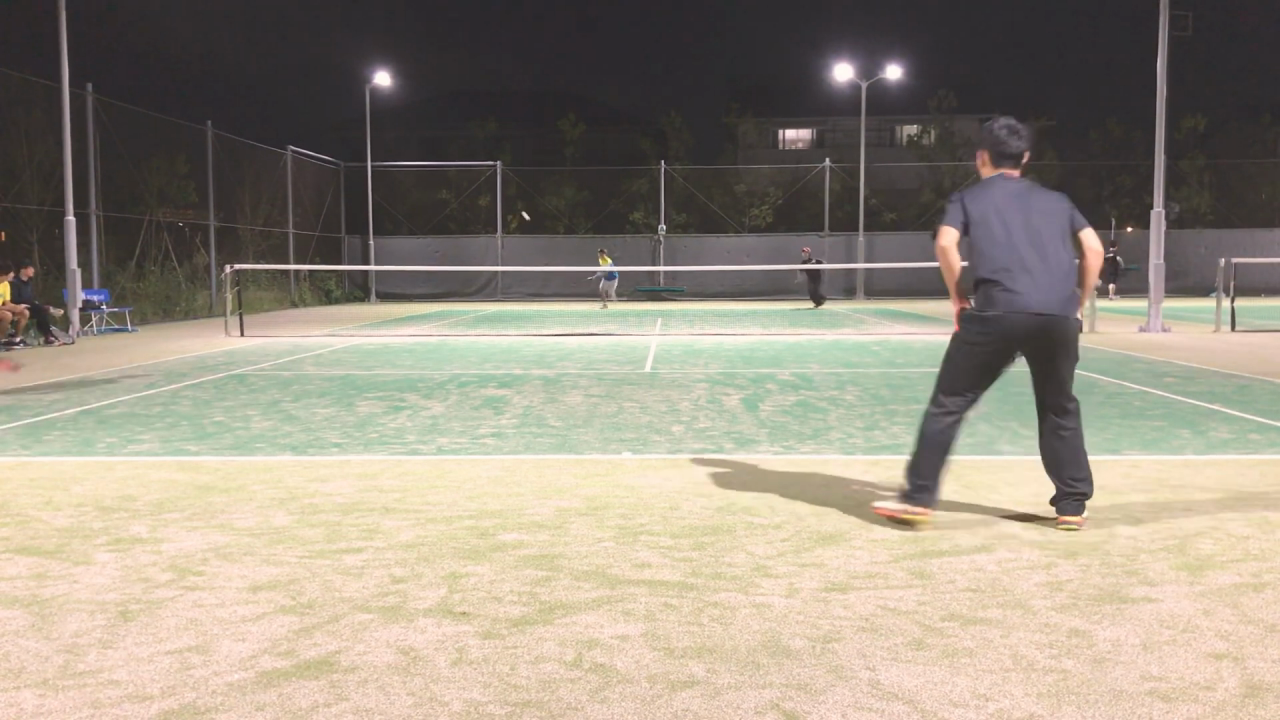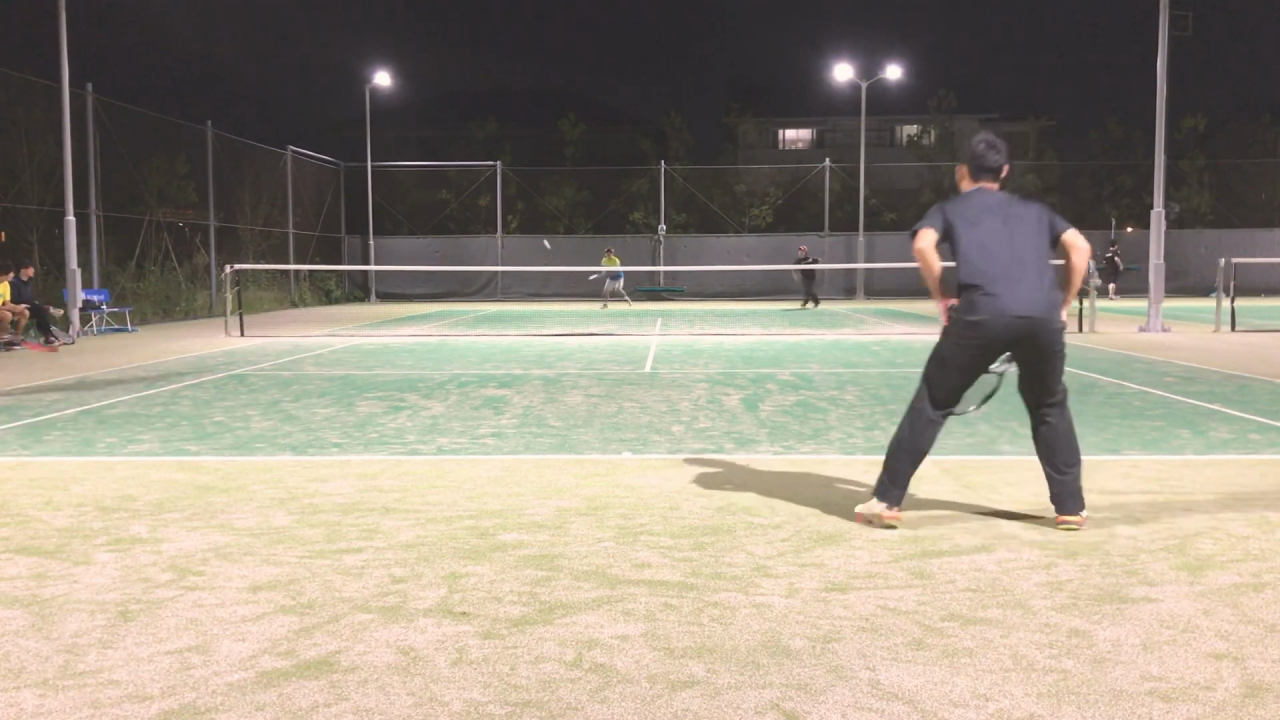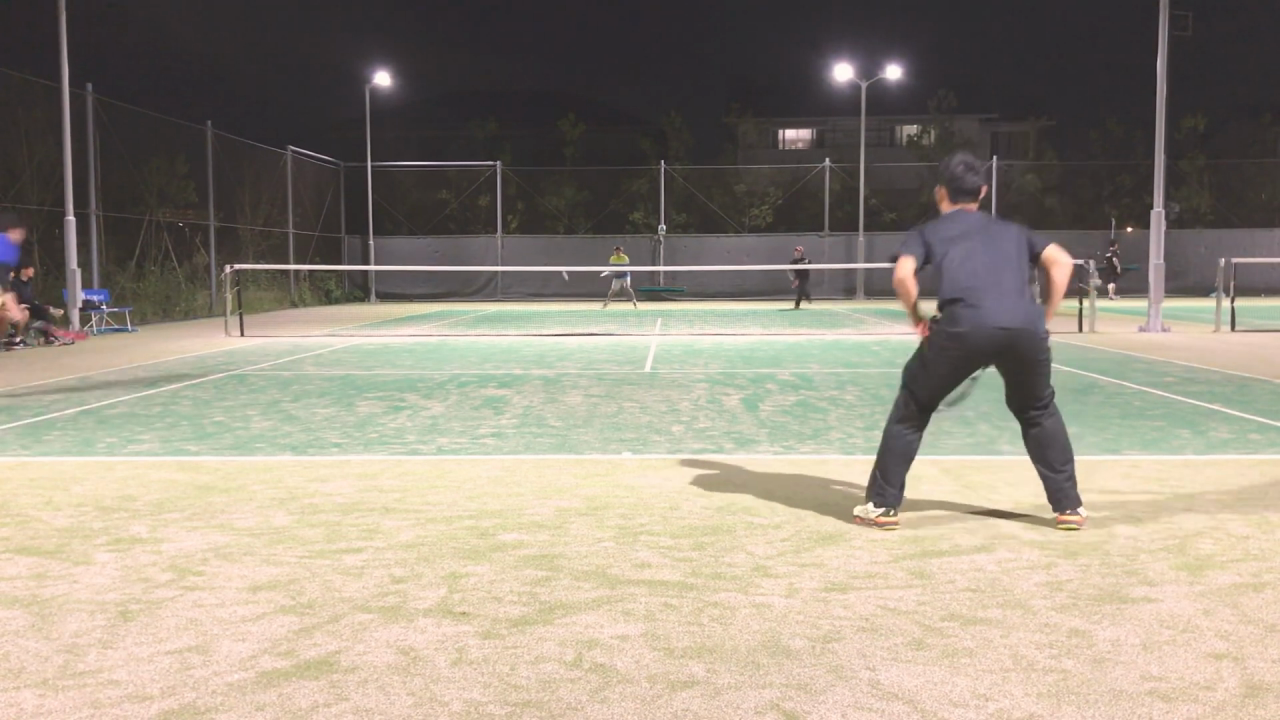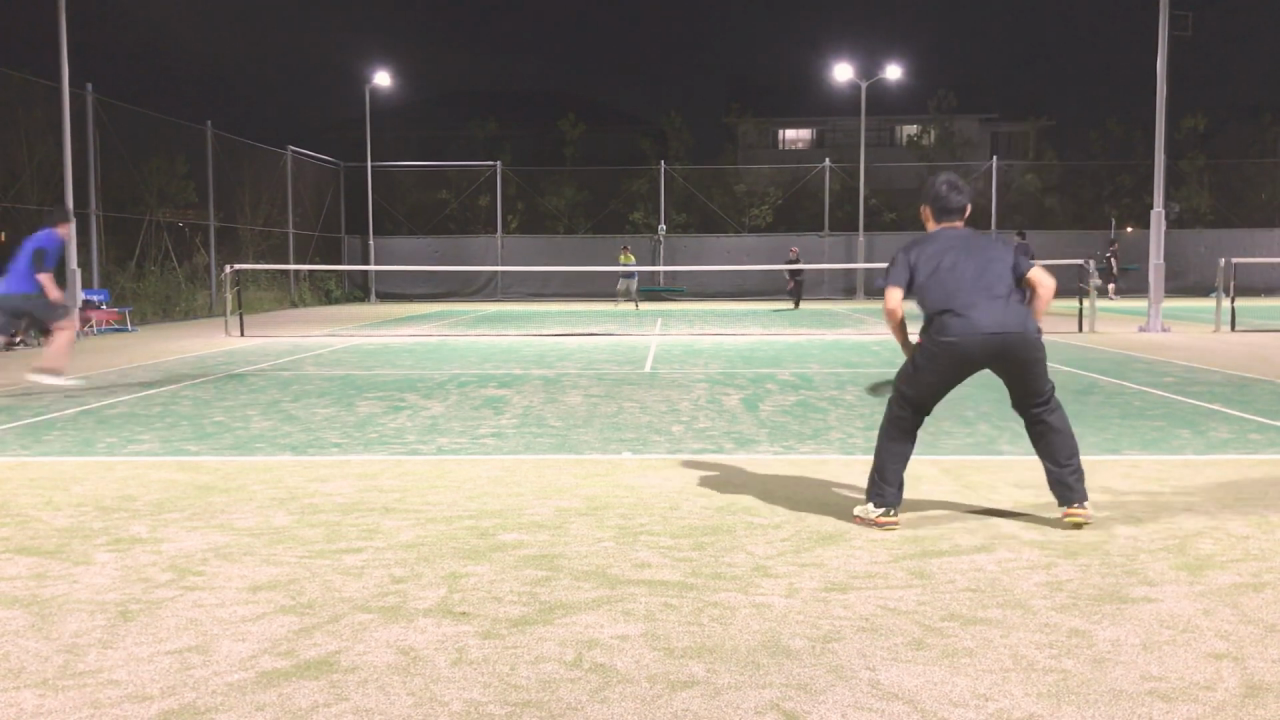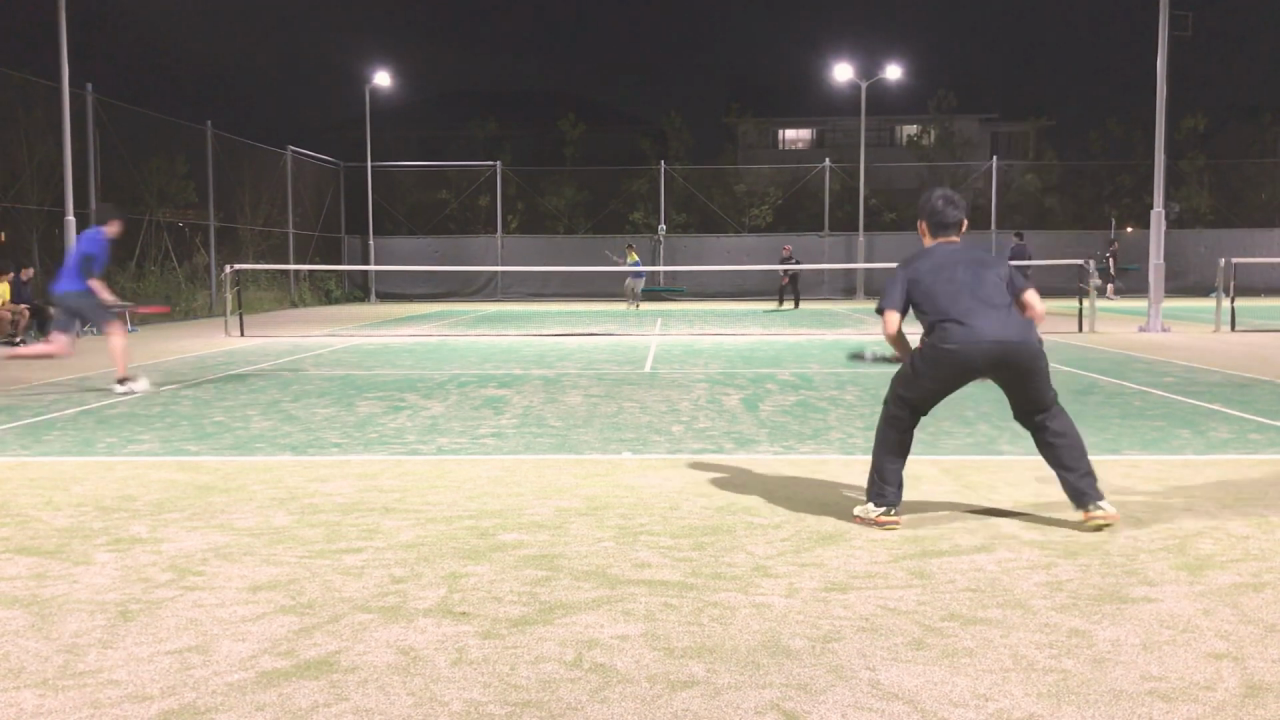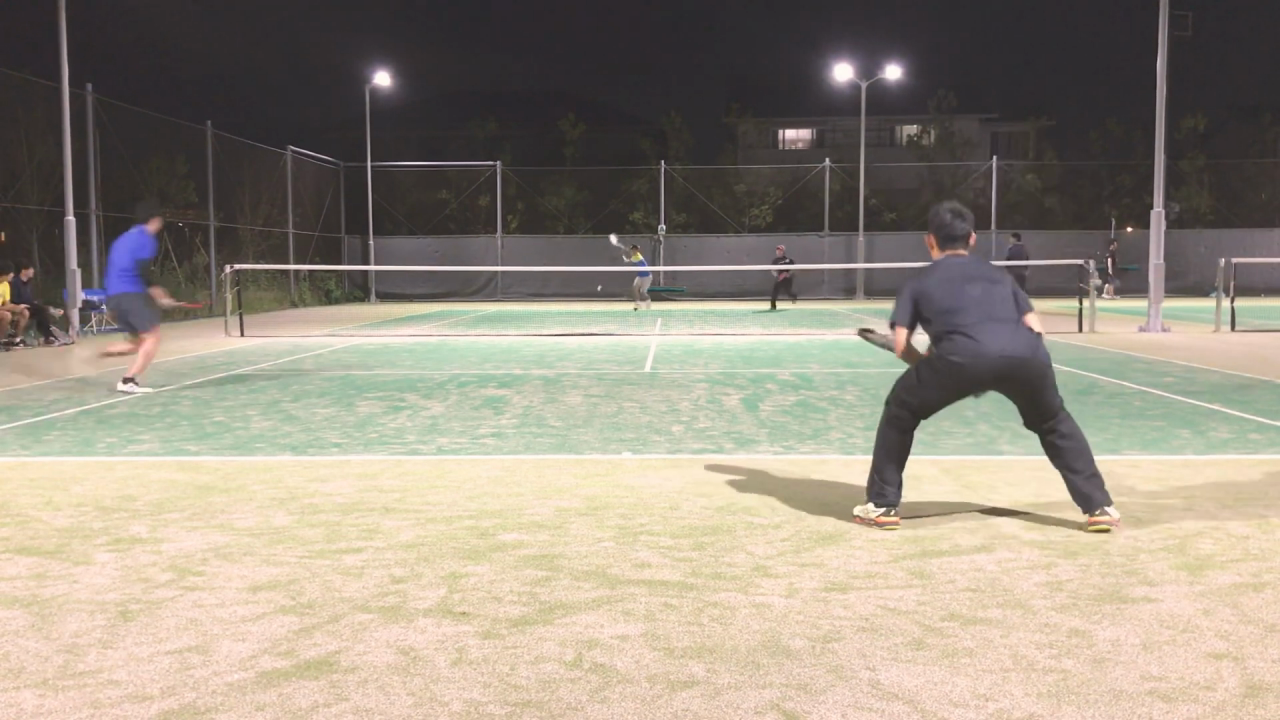
dt=0.1s
person 1, frame 1
left shoulder: (969, 198)
right shoulder: (1056, 200)
left elbow: (945, 245)
right elbow: (1094, 250)
left wrist: (958, 301)
right wrist: (1078, 305)
left hip: (1000, 309)
right hip: (1059, 312)
left knee: (948, 401)
right knee: (1061, 410)
left ankle: (917, 498)
right ankle: (1073, 506)
person 1, frame 2
left shoulder: (949, 209)
right shoulder: (1034, 210)
left elbow: (924, 246)
right elbow: (1080, 249)
left wrist: (942, 300)
right wrist: (1063, 305)
left hip: (983, 313)
right hip: (1041, 315)
left knee: (932, 403)
right knee: (1050, 407)
left ankle: (887, 500)
right ankle: (1070, 507)
person 1, frame 3
left shoulder: (928, 230)
right shoulder: (1011, 229)
left elbow: (903, 274)
right elbow: (1062, 263)
left wrist: (921, 322)
right wrist: (1044, 320)
left hip: (964, 326)
right hip: (1025, 325)
left knee: (912, 408)
right knee: (1039, 412)
left ankle: (883, 505)
right ankle: (1068, 505)
person 1, frame 4
left shoulder: (913, 251)
right shoulder: (996, 245)
left elbow: (893, 307)
right elbow: (1045, 284)
left wrist: (908, 347)
left hip: (954, 334)
right hip: (1016, 331)
left knee: (905, 409)
right knee: (1042, 409)
left ankle: (882, 504)
right ankle: (1075, 500)
person 1, frame 5
left shoulder: (911, 268)
right shoulder: (992, 261)
left elbow: (891, 329)
right elbow: (1036, 308)
left wrist: (913, 357)
left hip: (955, 345)
right hip: (1017, 342)
left knee: (900, 408)
right knee: (1047, 418)
left ankle: (882, 504)
right ankle: (1093, 502)
person 1, frame 6
left shoulder: (919, 282)
right shoulder: (999, 275)
left elbow: (900, 344)
right elbow: (1036, 329)
left wrist: (924, 366)
left hip: (961, 356)
right hip: (1025, 354)
left knee: (901, 410)
right knee: (1054, 422)
left ankle: (882, 505)
right ankle: (1099, 507)
